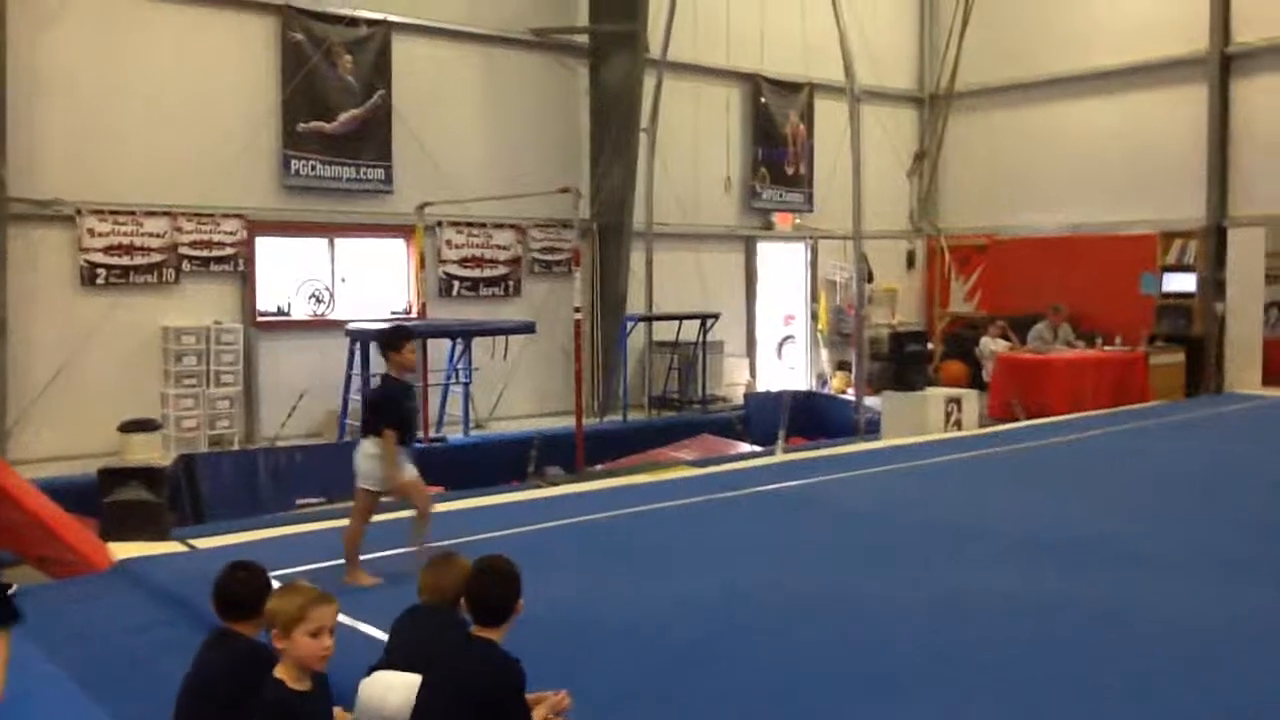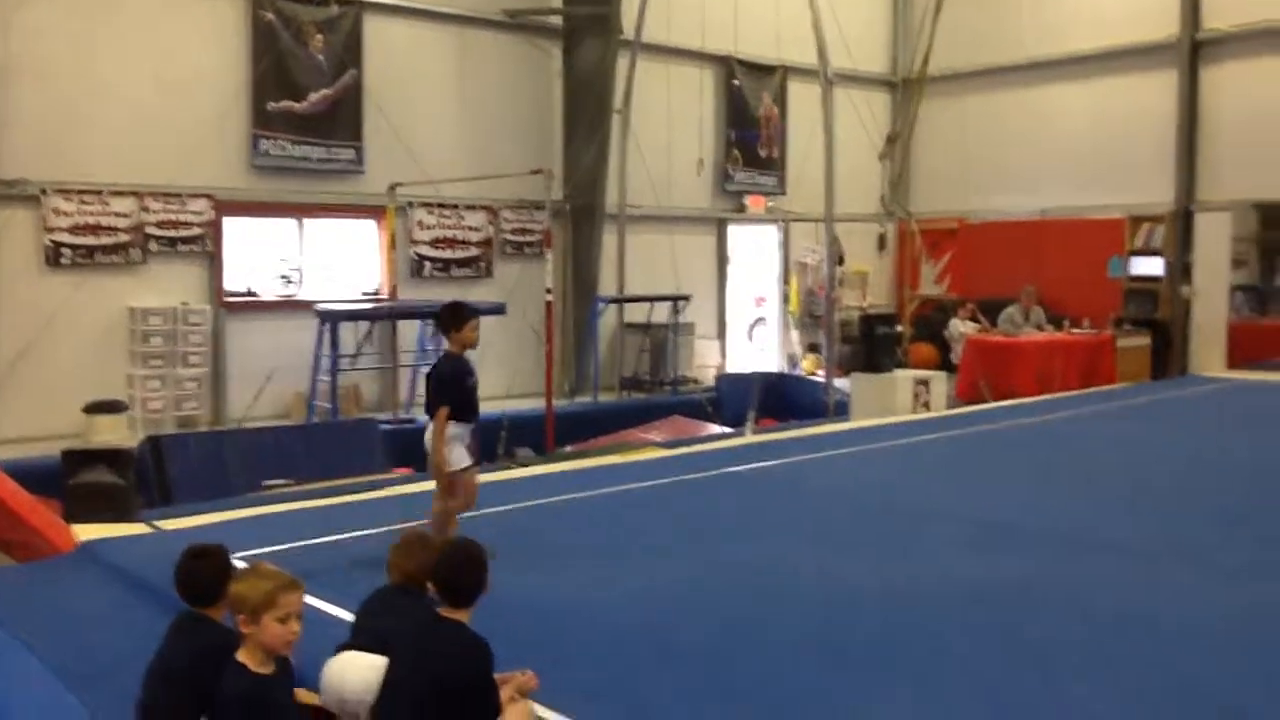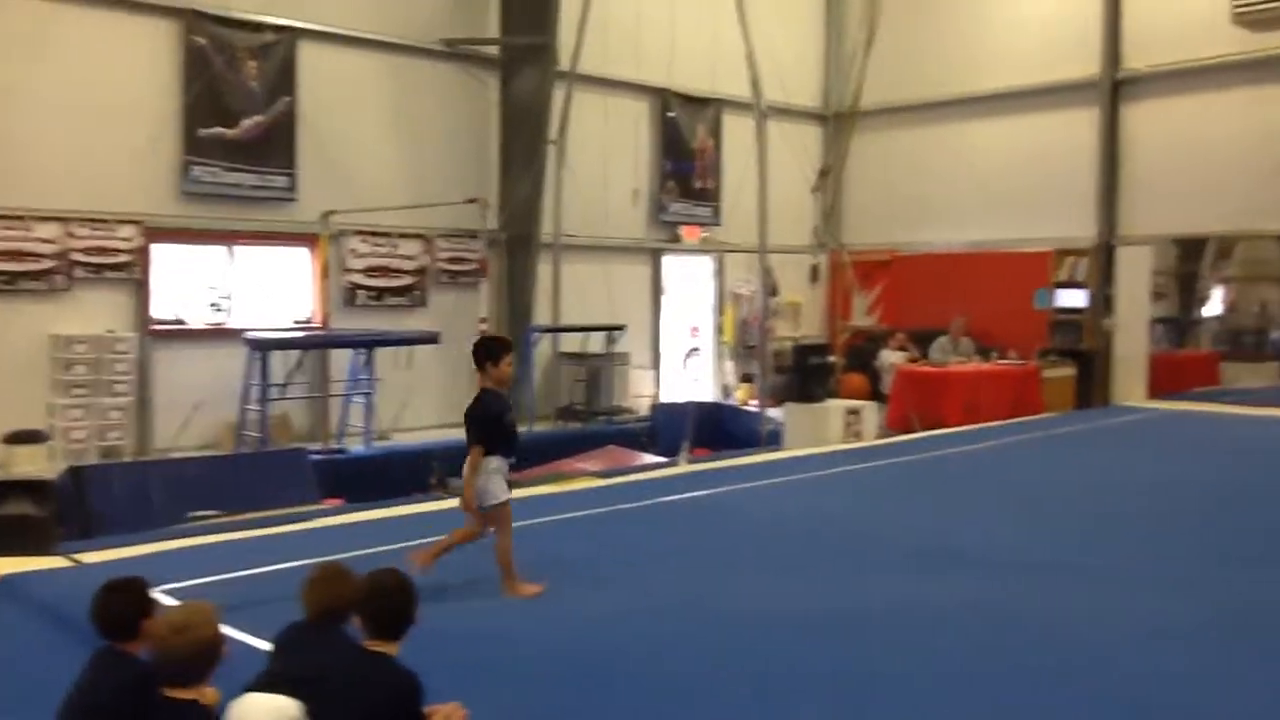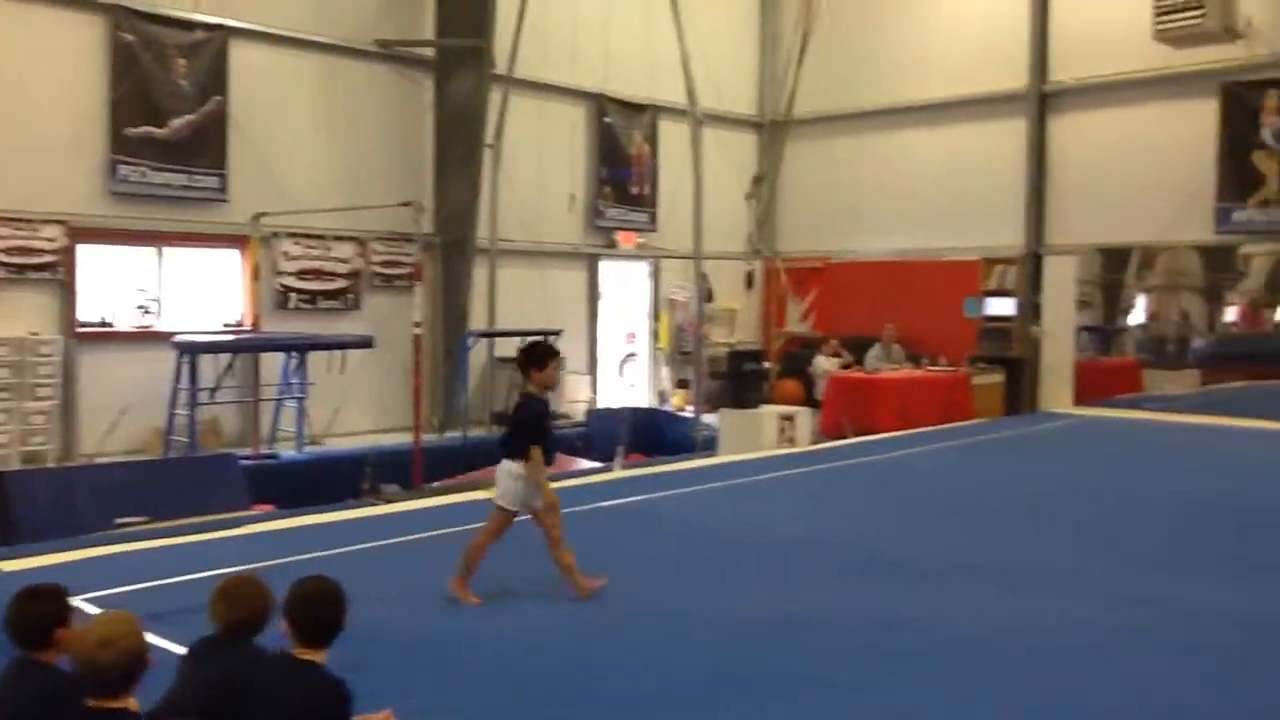
dt=0.3s
person 1, frame 1
left shoulder: (405, 387)
right shoulder: (388, 392)
right elbow: (388, 434)
right wrist: (394, 475)
left hip: (398, 455)
right hip: (375, 454)
left knee: (424, 503)
right knee: (362, 515)
right ankle: (351, 570)
person 1, frame 2
left shoulder: (461, 364)
right shoulder: (446, 369)
right elbow: (441, 413)
left wrist: (466, 441)
right wrist: (438, 452)
left hip: (458, 433)
right hip: (447, 436)
left knee: (446, 495)
right knee: (467, 495)
person 1, frame 3
left shoulder: (498, 399)
right shoulder: (484, 406)
right elbow: (476, 450)
left wrist: (505, 475)
right wrist: (468, 489)
left hip: (494, 469)
right hip: (486, 471)
left knee: (477, 530)
right knee: (504, 529)
left ankle: (427, 556)
right ankle: (511, 584)
person 1, frame 4
left shoulder: (538, 404)
right shoulder: (530, 409)
right elbow: (534, 454)
right wrist: (546, 492)
left hip: (528, 475)
right hip: (518, 475)
left knee: (555, 533)
right knee: (491, 534)
left ankle: (578, 582)
right ankle: (460, 583)
